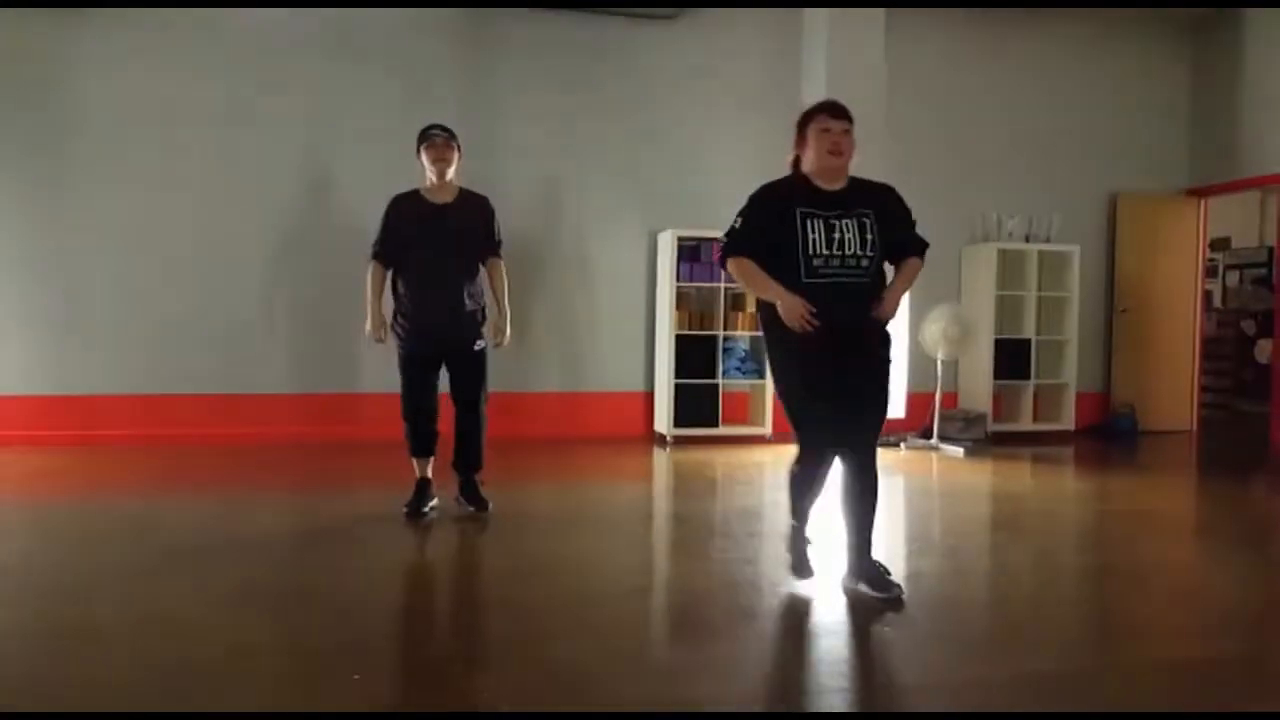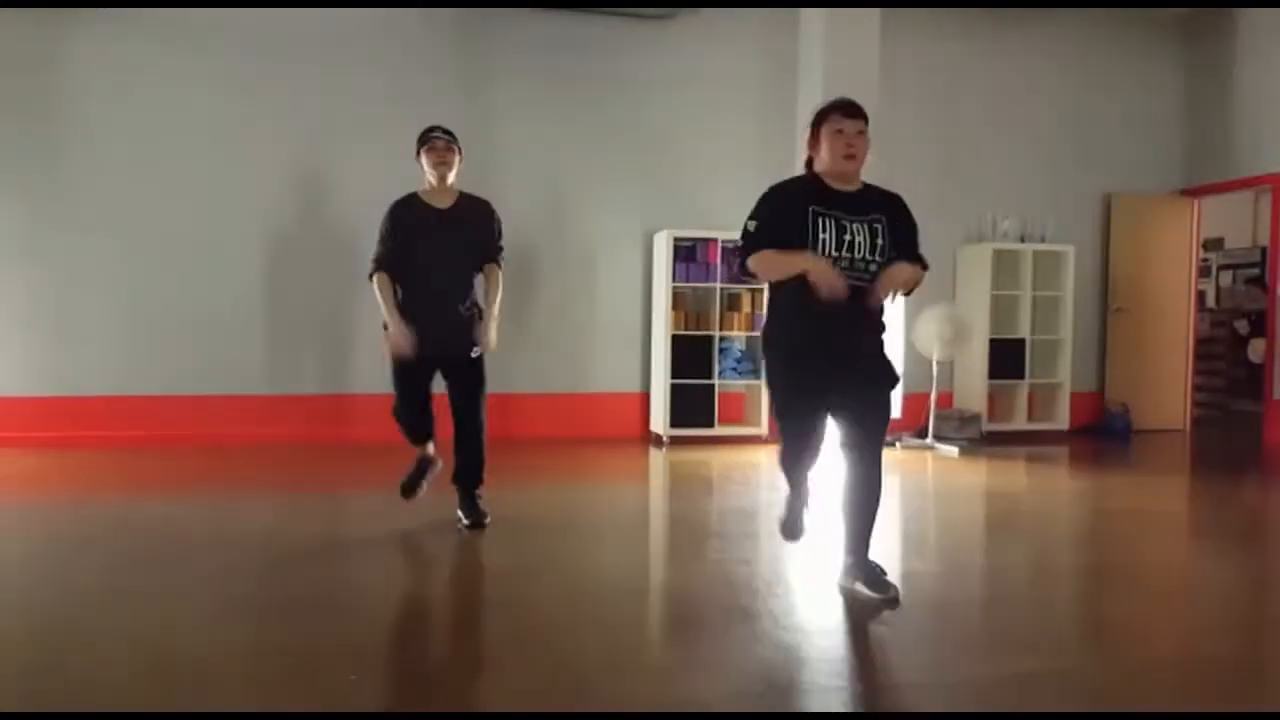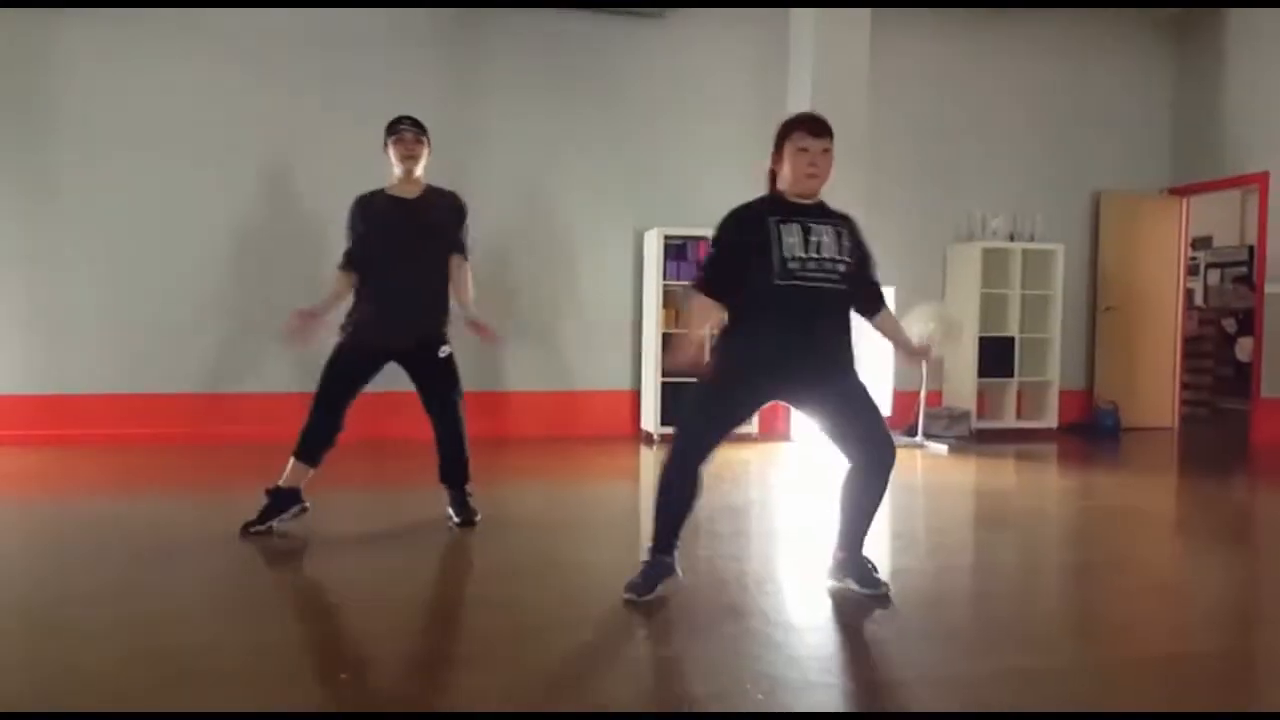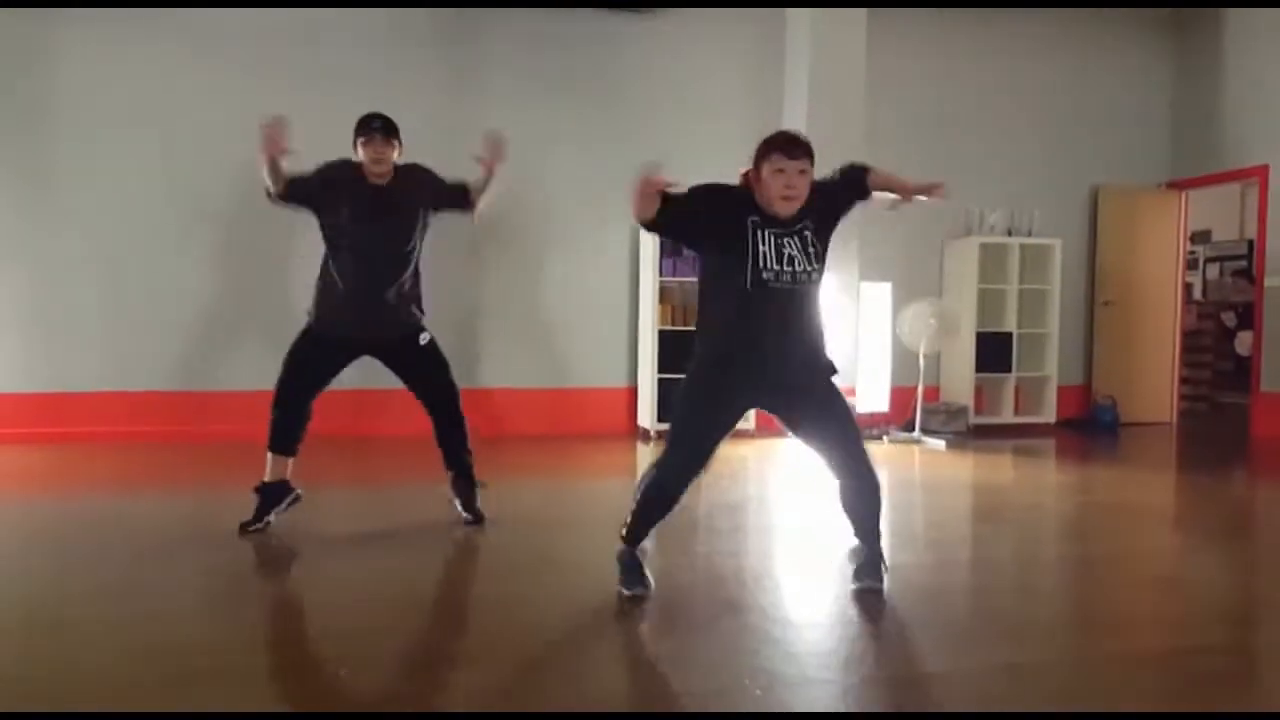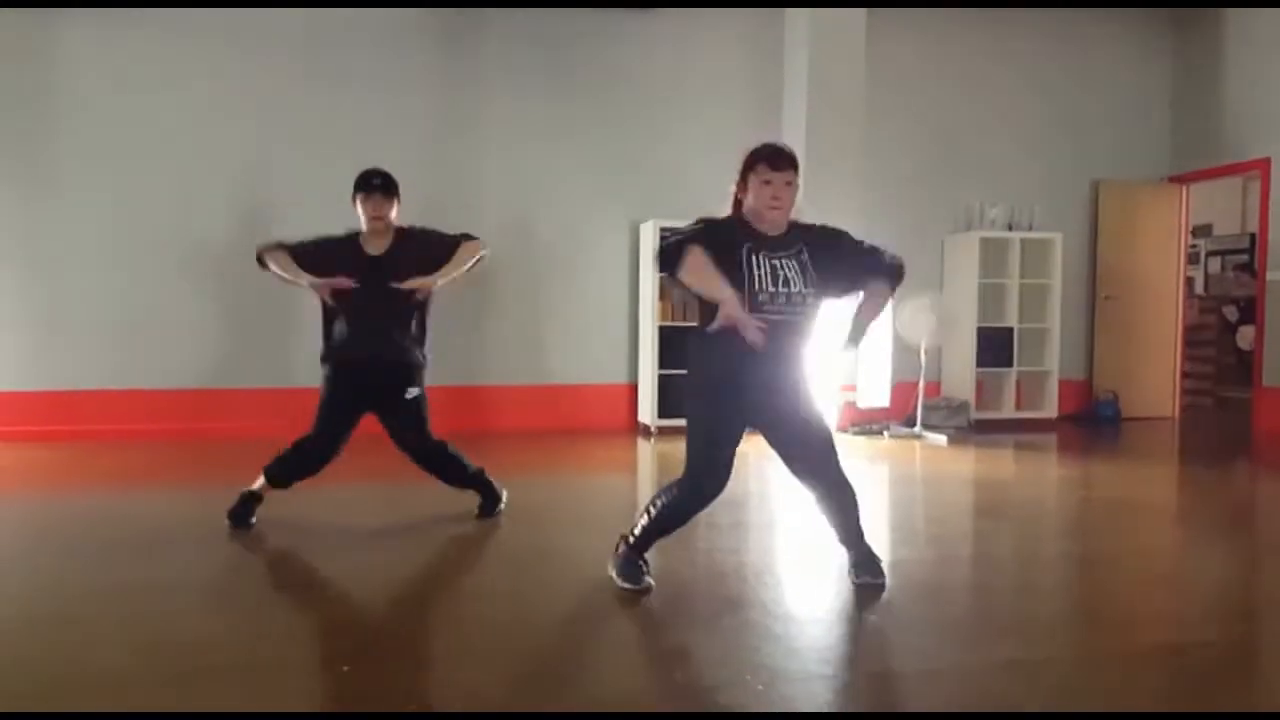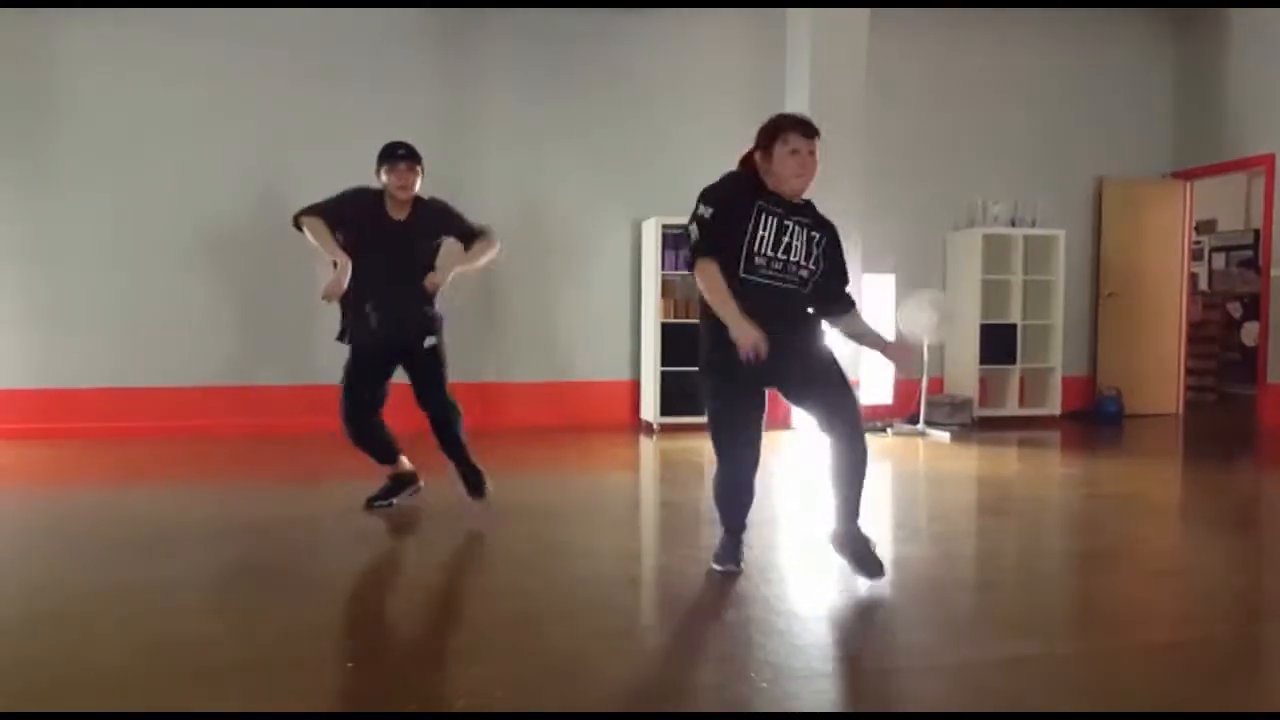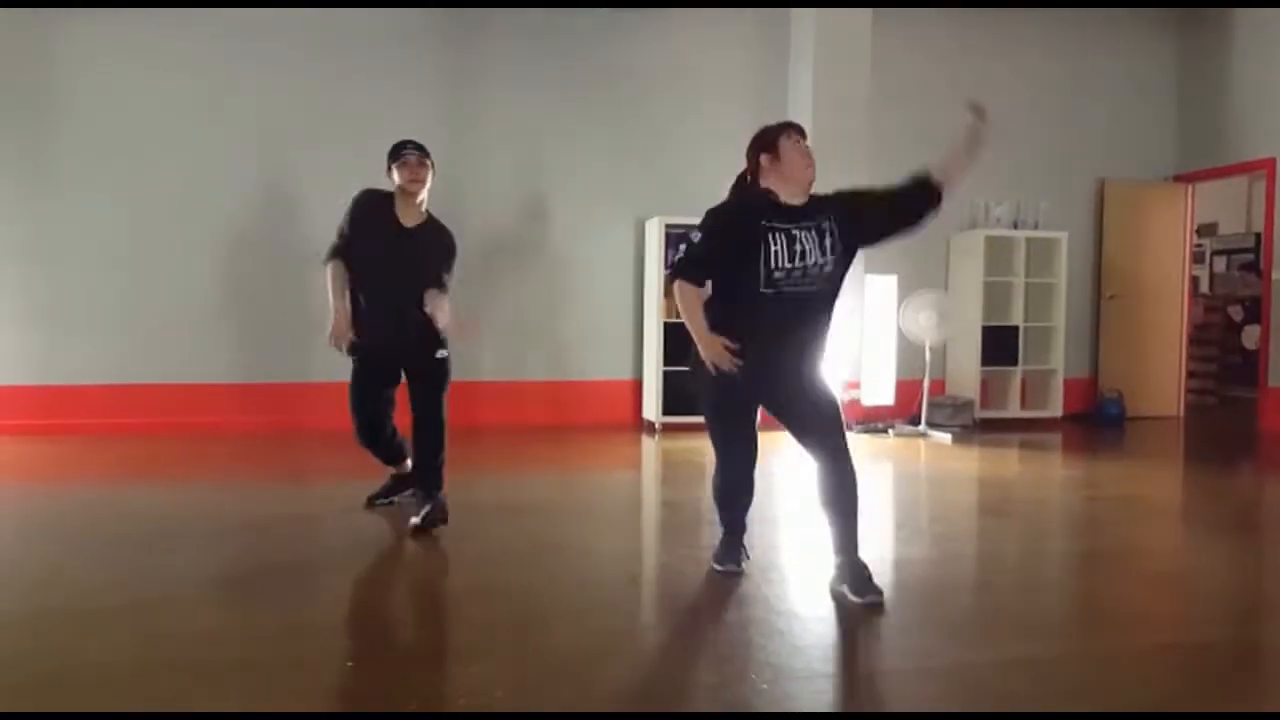
dt=0.3s
person 1, frame 1
left shoulder: (882, 200)
right shoulder: (774, 200)
left elbow: (913, 250)
right elbow: (734, 256)
left wrist: (896, 290)
right wrist: (777, 295)
left hip: (864, 348)
right hip: (799, 348)
left knee: (862, 452)
right knee: (819, 447)
left ankle: (861, 561)
right ankle: (799, 530)
person 1, frame 2
left shoulder: (890, 207)
right shoulder: (787, 198)
left elbow: (914, 267)
right elbow: (755, 258)
left wrist: (898, 277)
right wrist: (807, 262)
left hip: (862, 350)
right hip: (796, 348)
left knee: (866, 457)
right knee: (799, 447)
left ankle: (857, 562)
right ankle: (798, 496)
person 1, frame 3
left shoulder: (843, 227)
right shoulder: (747, 220)
left elbow: (868, 296)
right elbow: (714, 291)
left wrist: (903, 342)
right wrist: (696, 339)
left hip: (825, 364)
right hip: (748, 358)
left knee: (877, 452)
right knee: (687, 449)
left ankle: (848, 557)
right ankle: (661, 558)
person 1, frame 4
left shoulder: (818, 209)
right shoulder: (723, 207)
left elbow: (855, 179)
right elbow: (660, 215)
left wrist: (903, 188)
right wrist: (647, 196)
left hip: (798, 367)
right hip: (725, 366)
left knee: (852, 461)
right knee: (680, 460)
left ankle: (870, 549)
right ankle: (630, 548)
person 1, frame 5
left shoulder: (818, 243)
right shoulder: (721, 235)
left elbow: (887, 269)
right elbow: (679, 256)
left wrist: (866, 313)
right wrist: (730, 300)
left hip: (782, 386)
right hip: (718, 384)
left knee: (823, 472)
right knee: (702, 480)
left ankle: (859, 550)
right ankle: (631, 548)
person 1, frame 6
left shoulder: (821, 227)
right shoulder: (732, 195)
left elbow: (837, 307)
right elbow: (703, 257)
left wrist: (881, 345)
right wrist: (736, 323)
left hip: (799, 346)
right hip: (731, 347)
left knee: (847, 426)
right knee: (737, 454)
left ankle: (847, 530)
right ankle: (731, 537)
person 1, frame 7
left shoulder: (841, 213)
right shoulder: (736, 218)
left elbow: (917, 199)
right elbow: (685, 275)
left wrist: (970, 145)
right wrist: (702, 335)
left hip: (796, 366)
right hip: (728, 364)
left knee: (834, 455)
right knee: (734, 461)
left ankle: (849, 565)
right ankle: (731, 539)
person 2, frame 1
left shoulder: (478, 207)
right shoulder: (401, 207)
left elbow: (493, 259)
right elbow: (379, 261)
left wrist: (502, 312)
right wrist: (373, 312)
left hip: (465, 324)
right hip: (414, 325)
left knee: (471, 403)
right knee: (417, 406)
left ankle: (468, 481)
right ankle: (424, 485)
person 2, frame 2
left shoulder: (481, 212)
right shoulder: (401, 212)
left elbow: (492, 268)
right elbow: (381, 271)
left wrist: (490, 318)
right wrist: (394, 321)
left hip: (463, 330)
right hip: (413, 330)
left knee: (470, 413)
right knee: (409, 406)
left ankle: (468, 495)
right ankle: (426, 455)
person 2, frame 3
left shoulder: (448, 205)
right shoulder: (367, 205)
left elbow: (456, 258)
right elbow: (352, 267)
left wrist: (468, 310)
right wrist: (322, 308)
left hip: (424, 329)
right hip: (368, 325)
left knee: (447, 408)
right knee: (328, 405)
left ankle: (457, 494)
right ankle: (288, 495)
person 2, frame 4
left shoulder: (418, 181)
right shoulder: (336, 179)
left elbow: (468, 200)
right elbow: (281, 190)
left wrist: (489, 171)
right wrist: (271, 156)
left hip: (399, 319)
right hip: (337, 318)
left knee: (442, 394)
right knee: (292, 390)
left ankle: (464, 484)
right ankle: (276, 486)
person 2, frame 5
left shoulder: (417, 243)
right shoulder: (335, 250)
left elbow: (473, 246)
right elbow: (268, 254)
left wrist: (434, 280)
right wrist: (309, 280)
left hip: (401, 367)
right hip: (349, 368)
left knee: (417, 444)
right knee: (324, 441)
left ankle: (486, 486)
right ankle: (255, 492)
person 2, frame 6
left shoulder: (433, 213)
right shoulder: (359, 204)
left elbow: (486, 243)
right elbow: (307, 218)
left wrist: (450, 268)
right wrist: (340, 259)
left hip: (419, 328)
right hip: (369, 331)
left knee: (435, 399)
right knee: (359, 415)
left ankle: (464, 464)
right ankle: (401, 473)
person 2, frame 7
left shoulder: (440, 238)
right shoulder: (364, 206)
left elbow: (434, 287)
right elbow: (337, 258)
left wrist: (442, 316)
right wrist: (340, 310)
left hip: (420, 333)
right hip: (371, 335)
left knee: (429, 410)
right knee: (371, 422)
left ankle: (430, 498)
right ankle: (404, 472)
